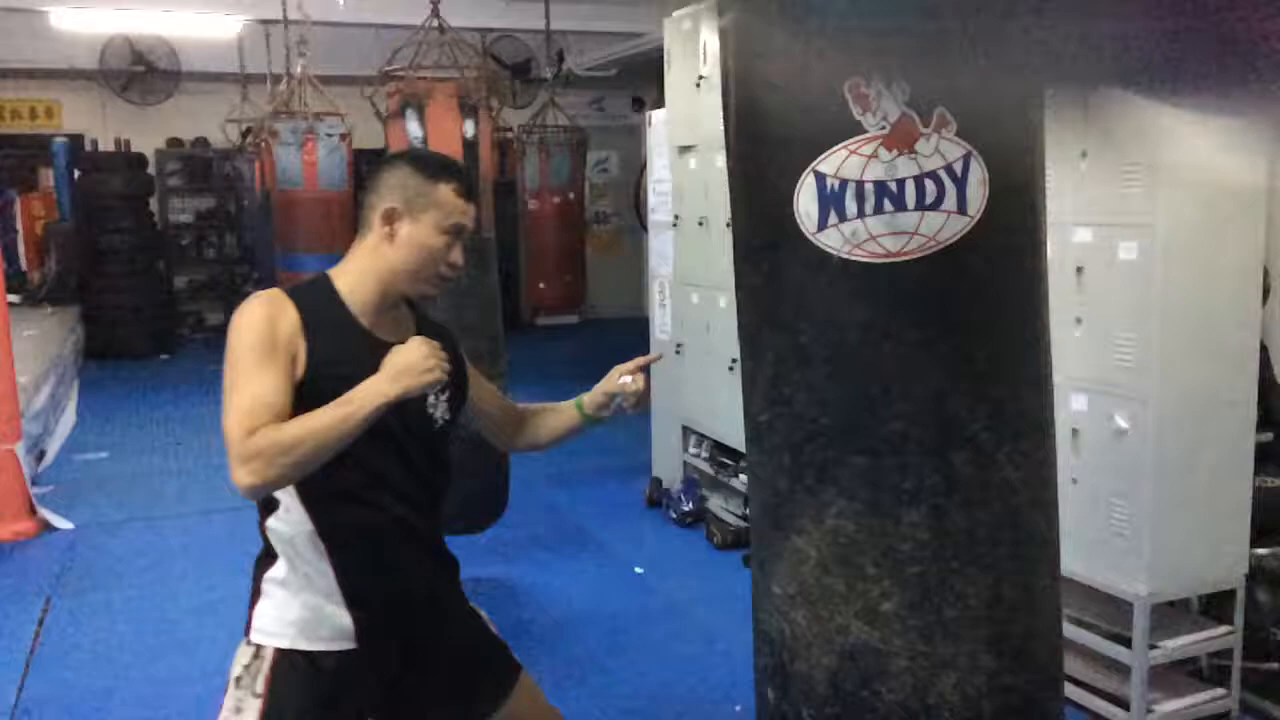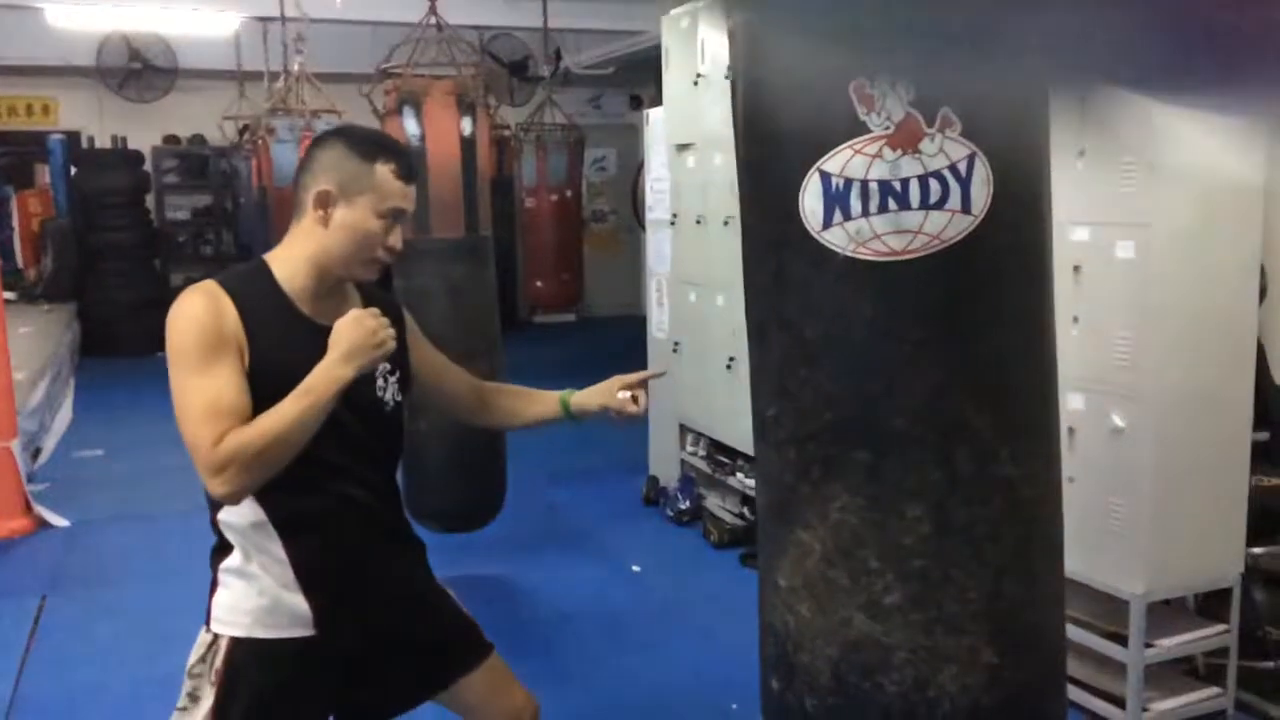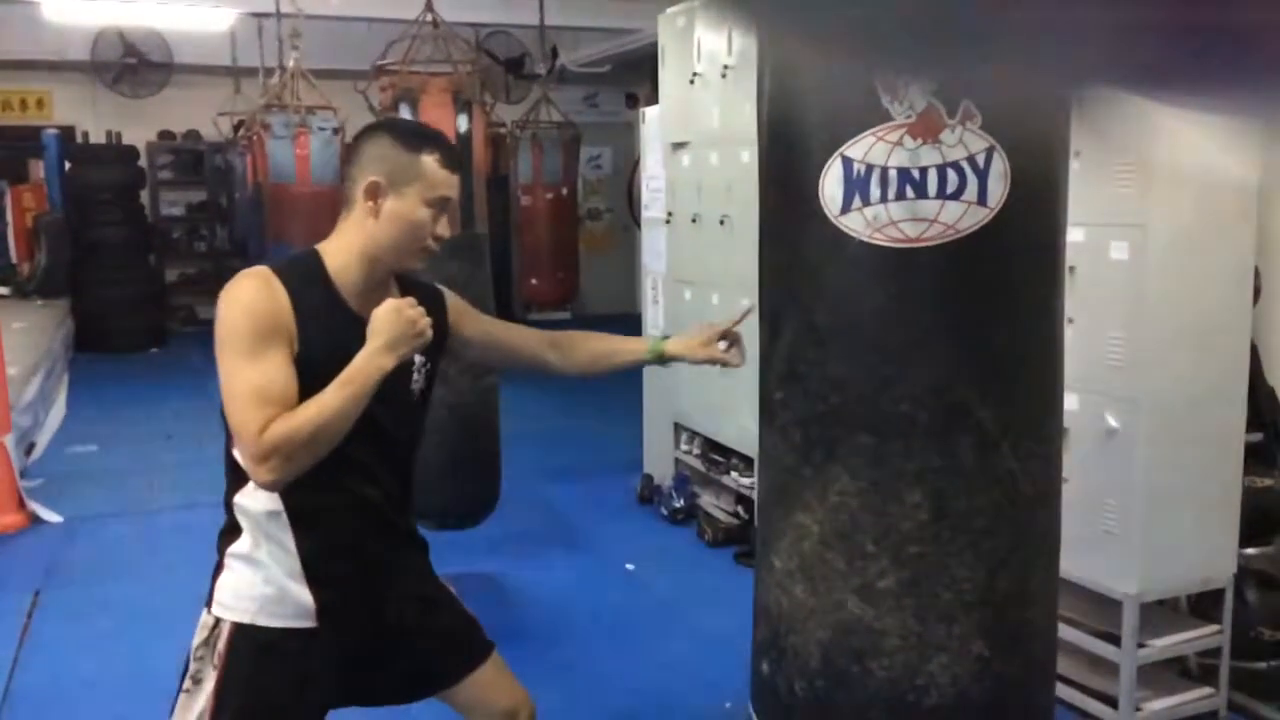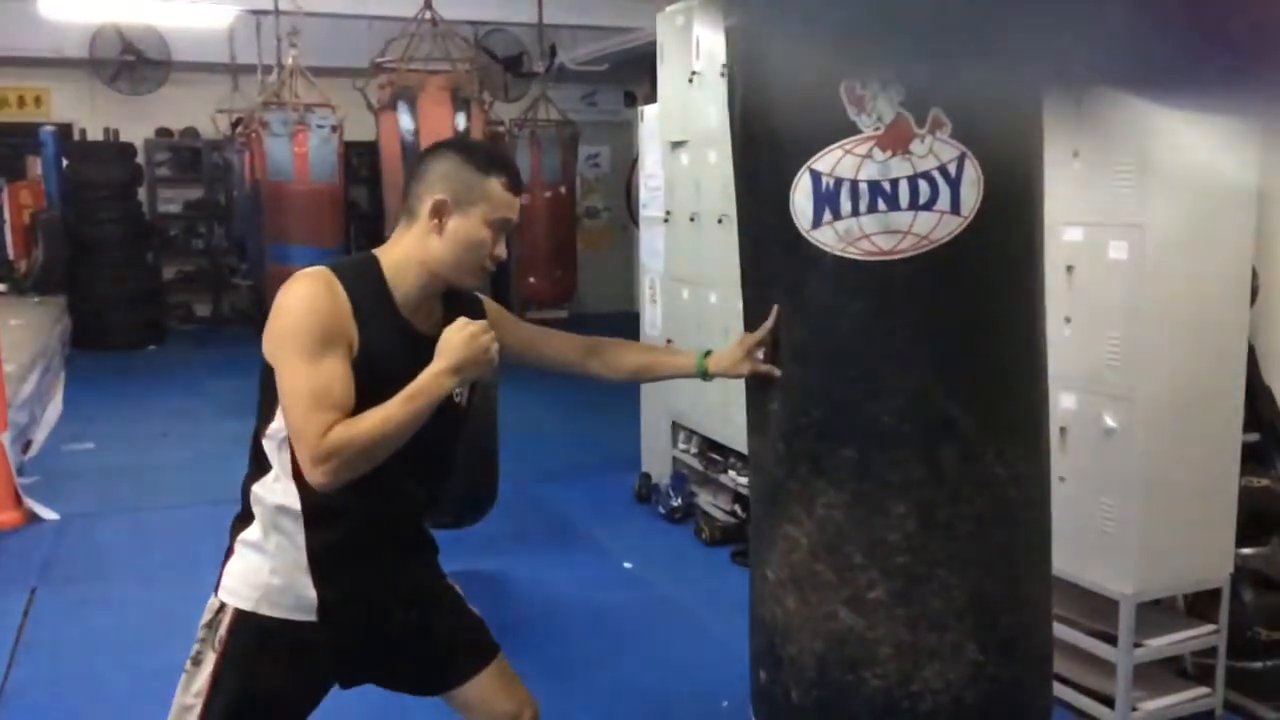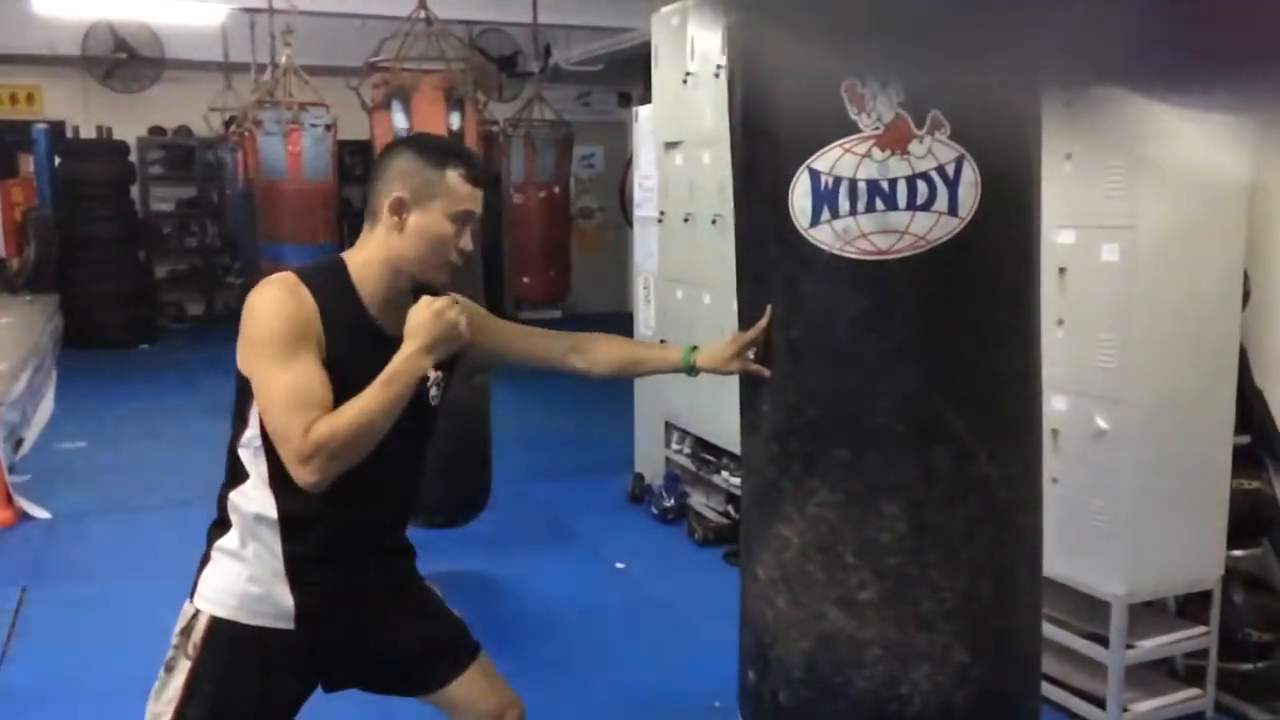
dt=0.7s
person 1, frame 1
left shoulder: (432, 342)
right shoulder: (277, 317)
left elbow: (511, 427)
right elbow: (252, 468)
left wrist: (593, 404)
right wrist: (383, 387)
left hip: (425, 602)
right hip: (311, 624)
person 1, frame 2
left shoulder: (384, 316)
right shoulder: (212, 311)
left elbow: (476, 400)
right elbow: (225, 473)
left wrist: (580, 401)
right wrist: (338, 365)
left hip: (390, 580)
right hip: (273, 611)
person 1, frame 3
left shoulder: (428, 305)
right shoulder: (262, 296)
left elbow: (549, 348)
right elbow: (269, 460)
left wrist: (669, 347)
right wrist: (379, 355)
left hip: (391, 573)
right hip: (276, 600)
person 1, frame 4
left shoulder: (468, 314)
right shoulder: (318, 298)
left elbow: (590, 355)
right elbow: (324, 462)
left wrist: (709, 363)
right wrist: (445, 373)
left hip: (400, 569)
right hip: (284, 587)
person 1, frame 5
left shoulder: (445, 315)
right shoulder: (286, 304)
left elbow: (573, 351)
right elbow: (312, 462)
left wrist: (695, 358)
right wrist: (416, 355)
left hip: (378, 574)
right hip: (262, 593)
